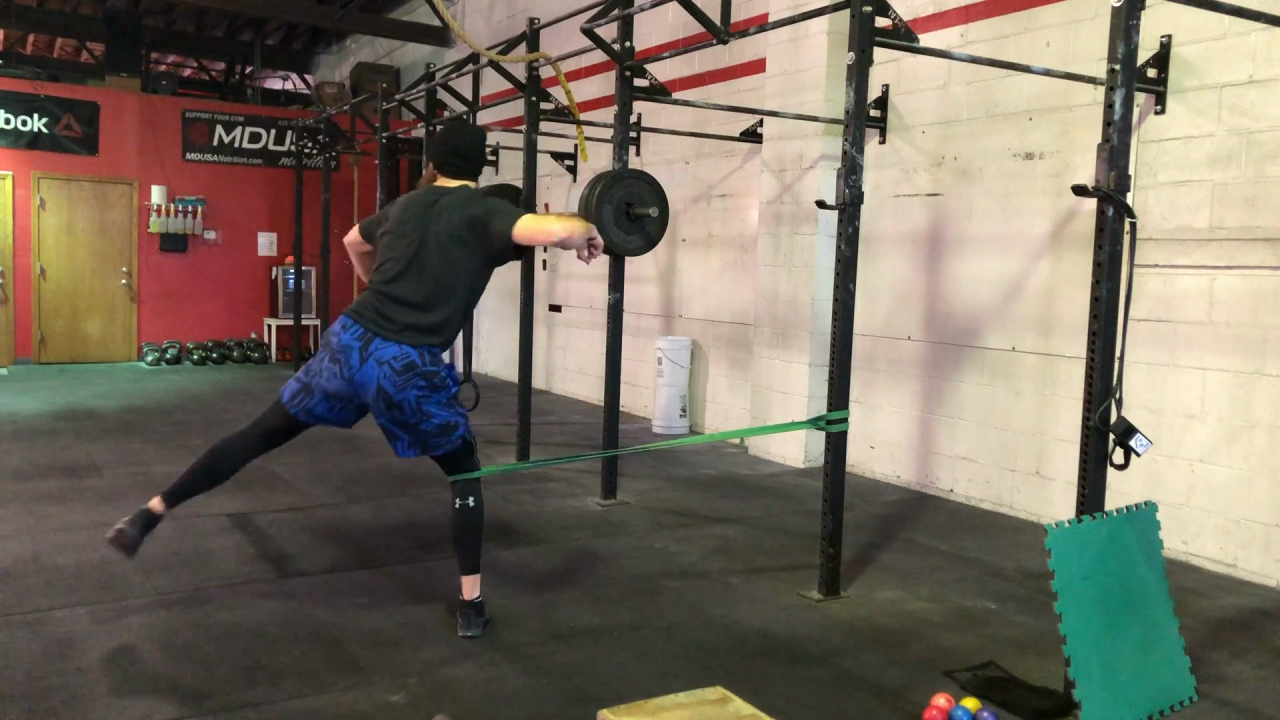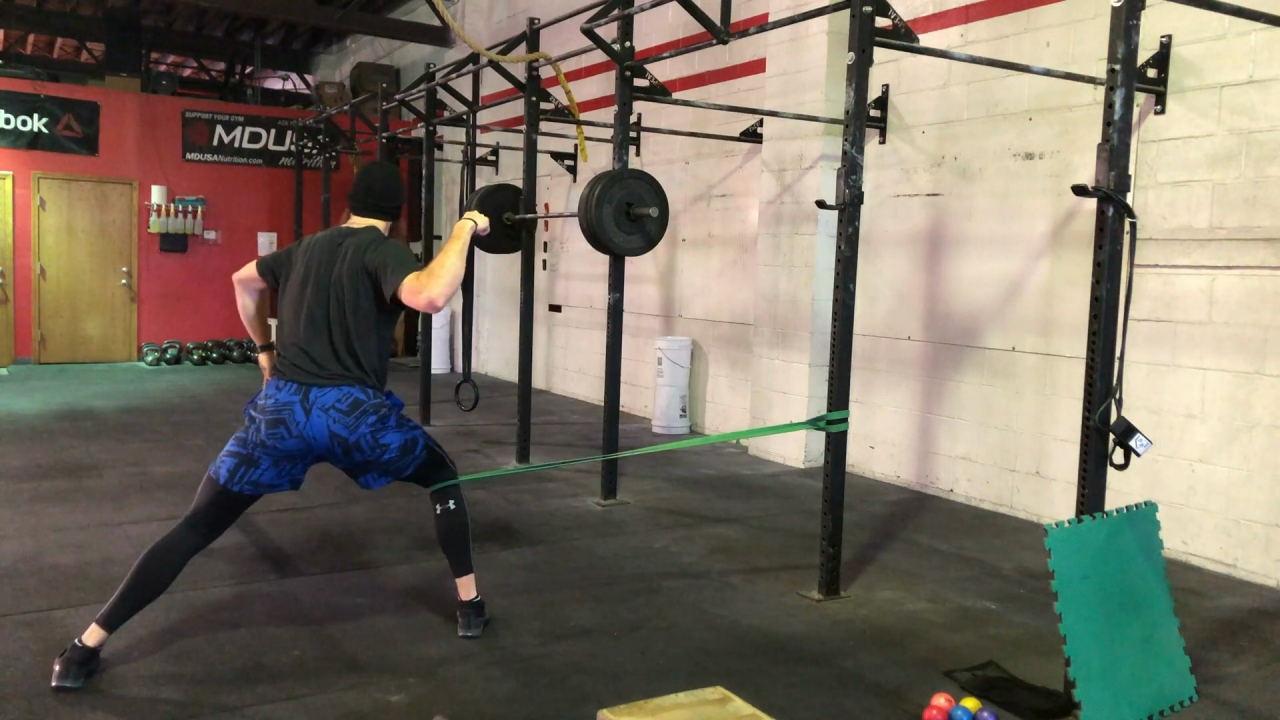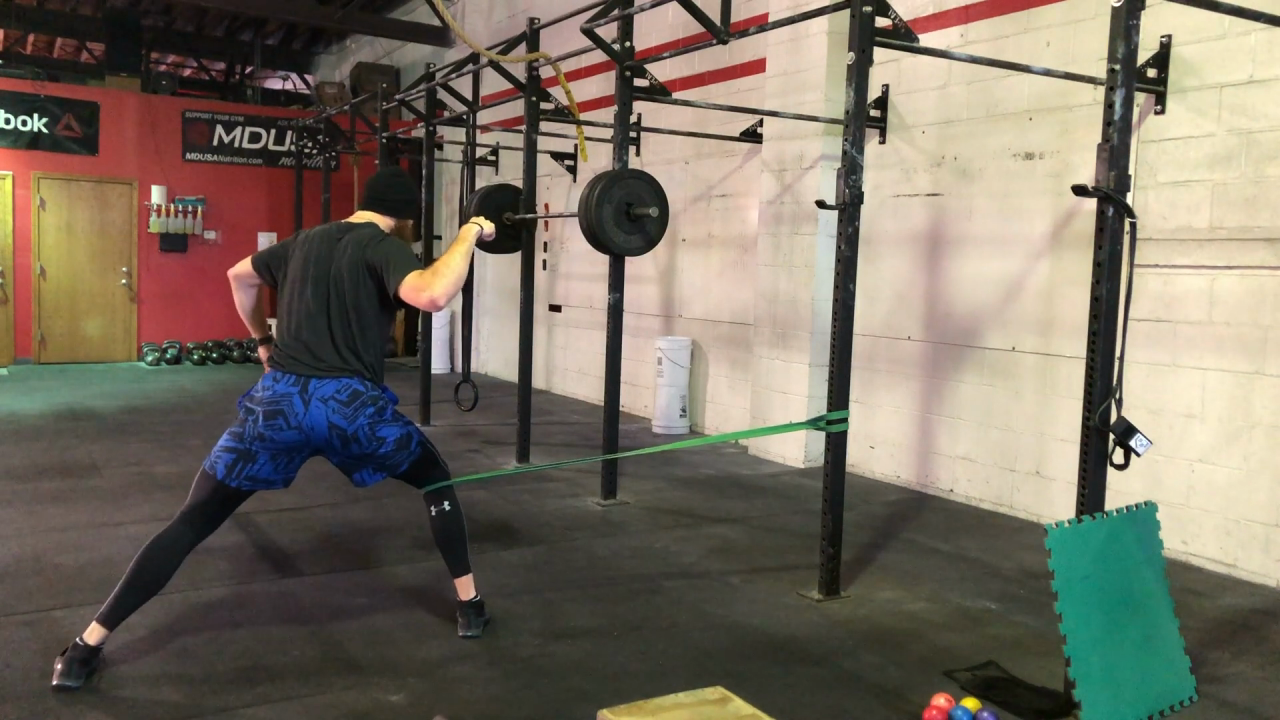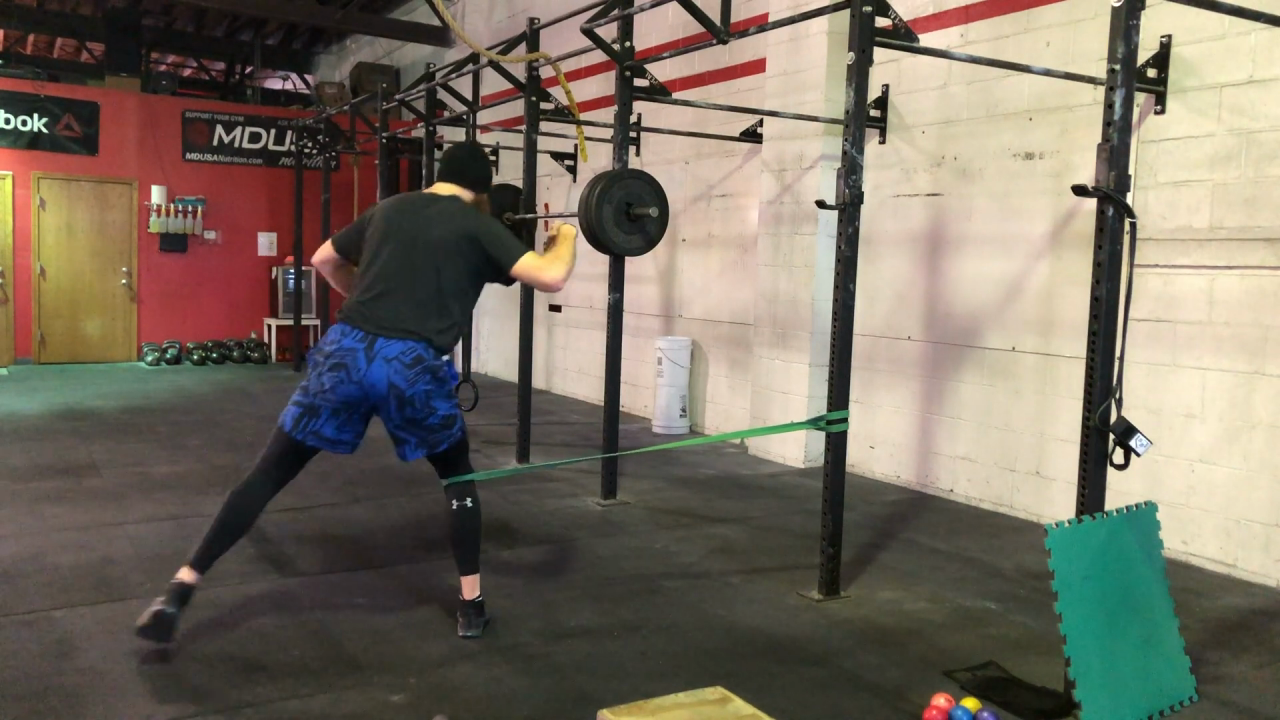
dt=0.5s
person 1, frame 1
left shoulder: (405, 206)
right shoulder: (484, 210)
left elbow: (355, 245)
right elbow: (554, 230)
right wrist: (589, 233)
left hip: (348, 342)
right hip: (410, 369)
left knee: (256, 438)
right knee: (465, 477)
left ankle: (148, 516)
right ankle: (471, 608)
person 1, frame 2
left shoulder: (308, 247)
right shoulder: (384, 252)
left elbow: (244, 280)
right elbow: (430, 296)
left wrist: (265, 349)
right wrist: (462, 231)
left hip: (280, 406)
right hip: (352, 413)
left knee: (195, 528)
right knee: (444, 477)
left ankle: (84, 649)
right ankle: (470, 607)
person 1, frame 3
left shoulder: (306, 241)
right shoulder: (384, 249)
left elbow: (238, 276)
right elbow: (431, 294)
left wrist: (264, 338)
right wrist: (466, 236)
left hip: (277, 398)
right hip: (349, 404)
left knee: (191, 523)
right knee: (437, 480)
left ankle: (86, 647)
right ankle: (470, 607)
person 1, frame 4
left shoulder: (388, 210)
right shoulder: (476, 225)
left elbow: (324, 260)
right elbow: (551, 277)
right wrist: (565, 237)
left hip: (344, 350)
right hip: (411, 366)
left knee: (268, 474)
right knee: (458, 475)
left ankle: (180, 589)
right ankle: (471, 607)
